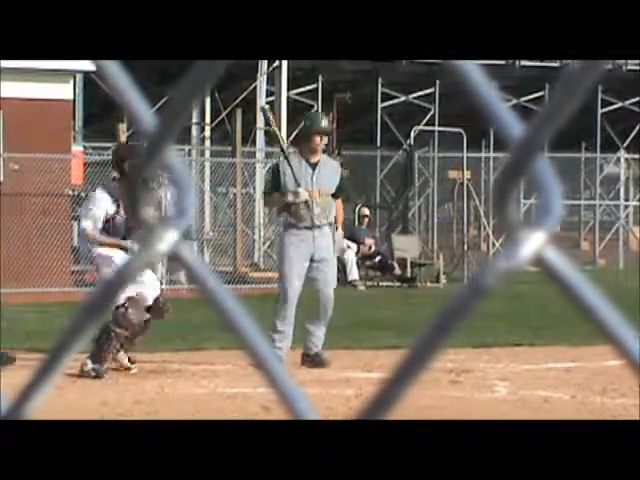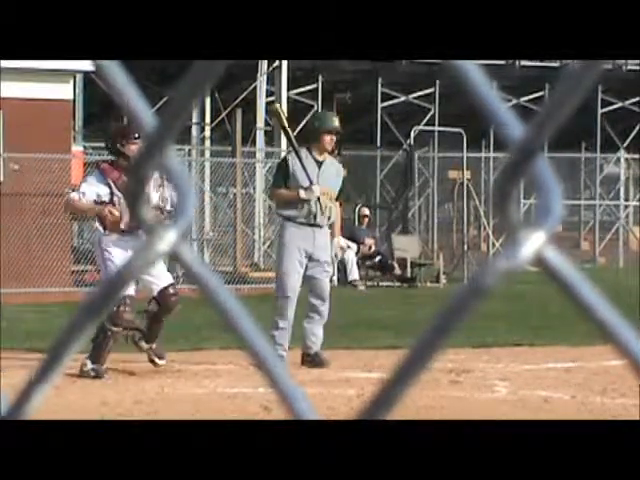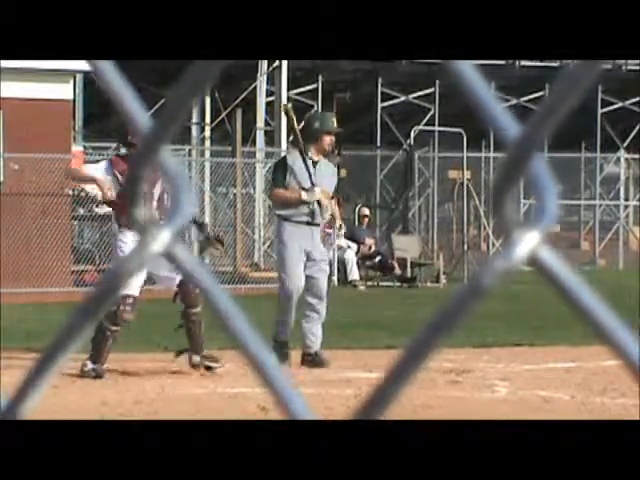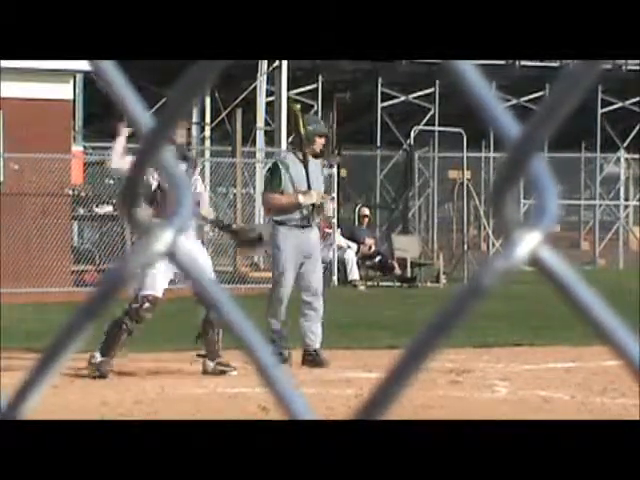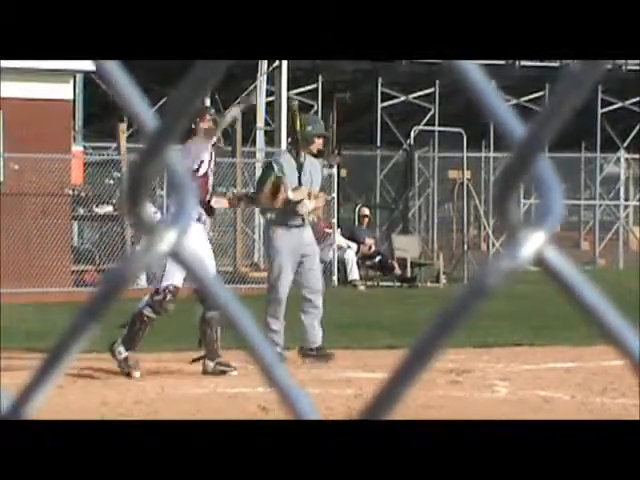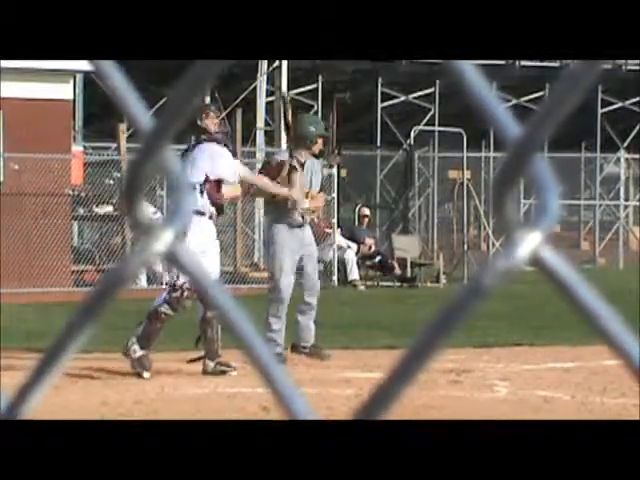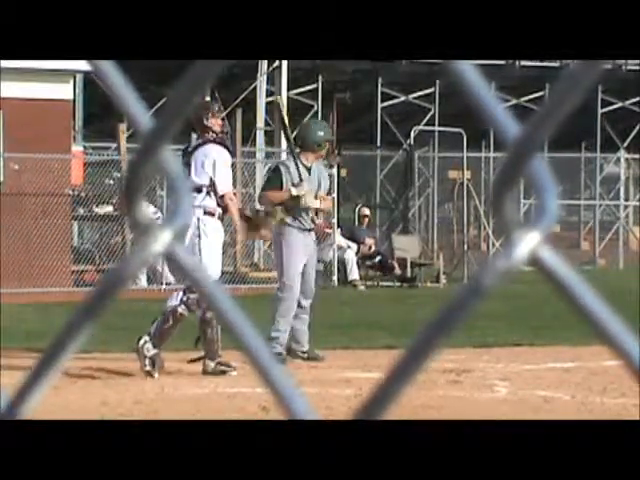
dt=0.2s
person 1, frame 1
right shoulder: (104, 195)
right elbow: (86, 233)
right wrist: (123, 244)
left hip: (130, 253)
right hip: (106, 254)
left knee: (157, 305)
right knee: (129, 309)
left ankle: (119, 347)
right ankle: (93, 364)
person 1, frame 2
left shoulder: (148, 172)
right shoulder: (100, 177)
right elbow: (70, 203)
right wrist: (98, 209)
left hip: (141, 240)
right hip: (114, 244)
left knee: (169, 296)
right knee: (123, 307)
left ankle: (147, 339)
right ankle: (92, 364)
person 1, frame 3
right shoulder: (112, 167)
right elbow: (72, 172)
right wrist: (97, 180)
right hip: (131, 240)
left knee: (191, 292)
right knee: (125, 305)
left ankle: (197, 354)
right ankle: (94, 363)
person 1, frame 4
left shoulder: (189, 169)
left elbow: (204, 208)
right elbow: (117, 162)
right wrist: (123, 133)
left hip: (188, 238)
right knee: (144, 302)
left ankle: (212, 359)
right ankle: (102, 357)
person 1, frame 5
left shoulder: (204, 154)
right shoulder: (194, 148)
right elbow: (207, 133)
left wrist: (228, 201)
left hip: (198, 229)
right knee: (165, 293)
left ankle: (212, 359)
right ankle: (124, 348)
person 1, frame 6
left shoulder: (198, 152)
right shoulder: (211, 150)
right elbow: (250, 177)
left wrist: (244, 188)
right wrist: (286, 192)
left hip: (204, 227)
right hip: (194, 225)
right knee: (180, 290)
left ankle: (211, 359)
right ankle: (138, 346)
person 1, frame 7
left shoulder: (193, 151)
right shoulder: (217, 152)
right elbow: (227, 198)
left wrist: (233, 205)
right wrist: (239, 225)
left hip: (197, 223)
right hip: (204, 223)
right knee: (195, 290)
left ankle: (212, 358)
right ankle: (151, 344)
person 2, frame 1
left shoulder: (333, 167)
right shoulder: (284, 165)
right elbow: (268, 200)
left wrist: (339, 228)
right wrist: (290, 197)
left hip: (324, 236)
right hip: (294, 236)
left knee: (326, 296)
right knee: (288, 295)
left ankle: (313, 349)
right ankle: (277, 353)
person 2, frame 2
left shoulder: (336, 168)
right shoulder: (292, 160)
right elbow: (274, 195)
left wrist: (337, 236)
right wrist: (303, 193)
left hip: (321, 235)
right hip: (294, 231)
left knee: (321, 295)
right knee: (288, 290)
left ankle: (312, 349)
right ankle: (278, 351)
person 2, frame 3
left shoulder: (330, 169)
right shoulder: (289, 160)
right elbow: (274, 195)
right wrist: (304, 195)
left hip: (317, 233)
right hip: (292, 229)
left knee: (318, 292)
right knee: (293, 286)
left ankle: (311, 349)
right ankle: (281, 343)
person 2, frame 4
left shoulder: (317, 166)
right shoulder: (282, 164)
right elbow: (268, 201)
left wrist: (323, 203)
right wrist: (300, 198)
left hip: (310, 232)
right hip: (286, 232)
left knee: (314, 291)
right knee: (281, 291)
left ankle: (312, 348)
right ankle: (277, 348)
person 2, frame 5
left shoulder: (315, 165)
right shoulder: (277, 164)
left elbow: (319, 197)
right elbow: (259, 197)
left wrist: (312, 204)
right wrist: (289, 195)
left hip: (304, 231)
right hip: (280, 231)
left knee: (314, 287)
right knee: (278, 291)
left ankle: (312, 344)
right ankle: (274, 348)
person 2, frame 6
left shoulder: (316, 165)
left elbow: (320, 200)
left wrist: (306, 203)
left hip: (304, 230)
right hip: (281, 229)
left knee: (312, 288)
right knee: (281, 290)
left ankle: (305, 342)
right ankle: (274, 348)
person 2, frame 7
left shoulder: (322, 170)
right shoulder: (283, 167)
left elbow: (328, 202)
right elbow: (264, 198)
left wrist: (316, 202)
right wrist: (292, 192)
left hip: (310, 233)
right hip: (290, 232)
left knee: (307, 292)
right knee: (289, 290)
left ankle: (299, 345)
right ankle: (276, 347)
